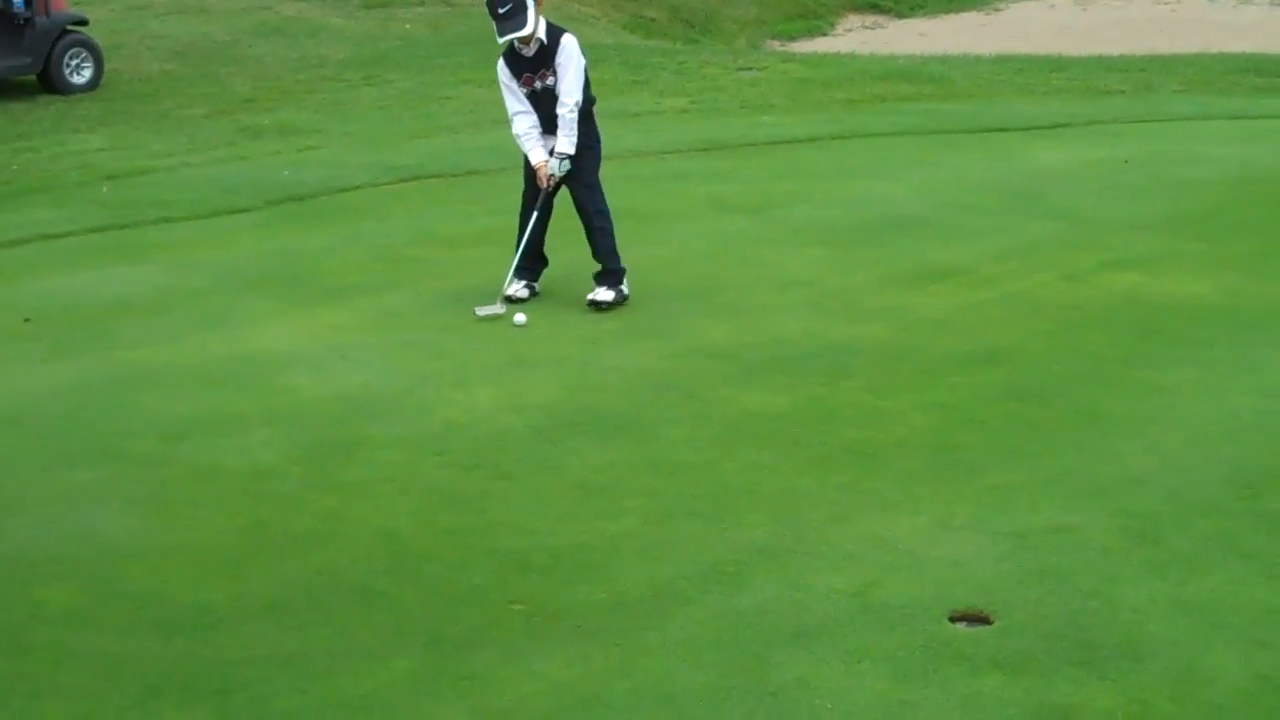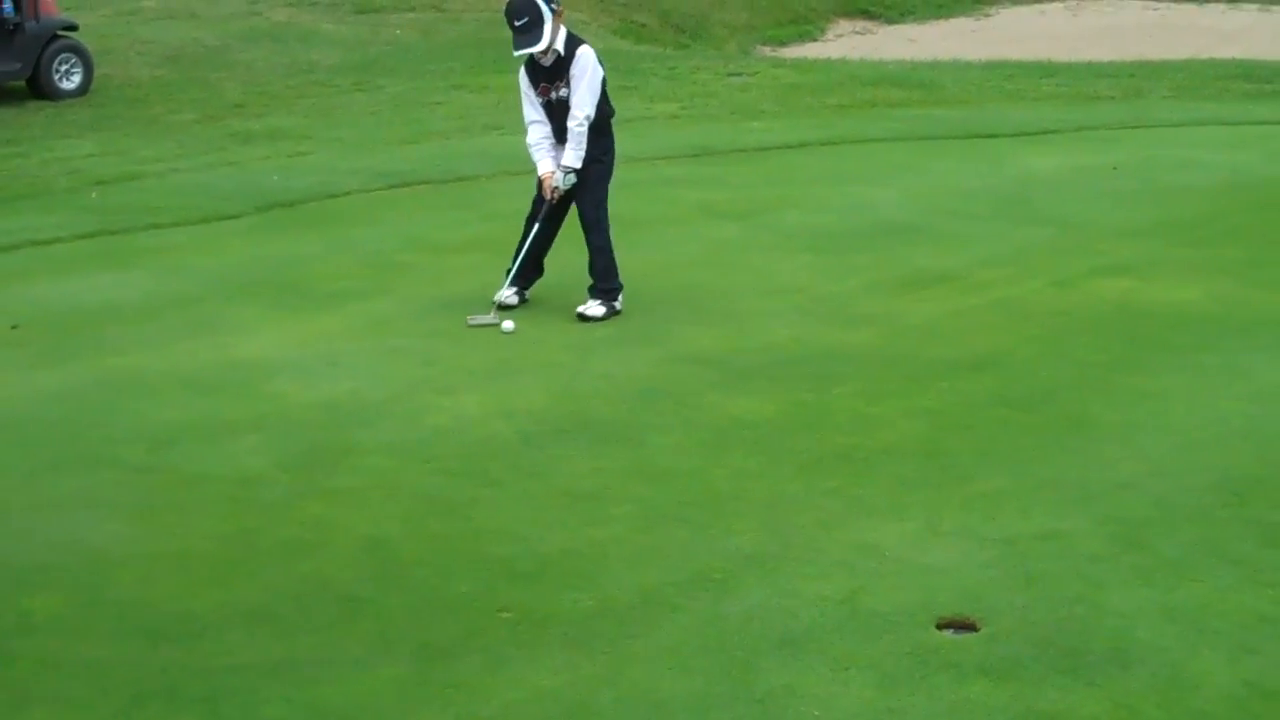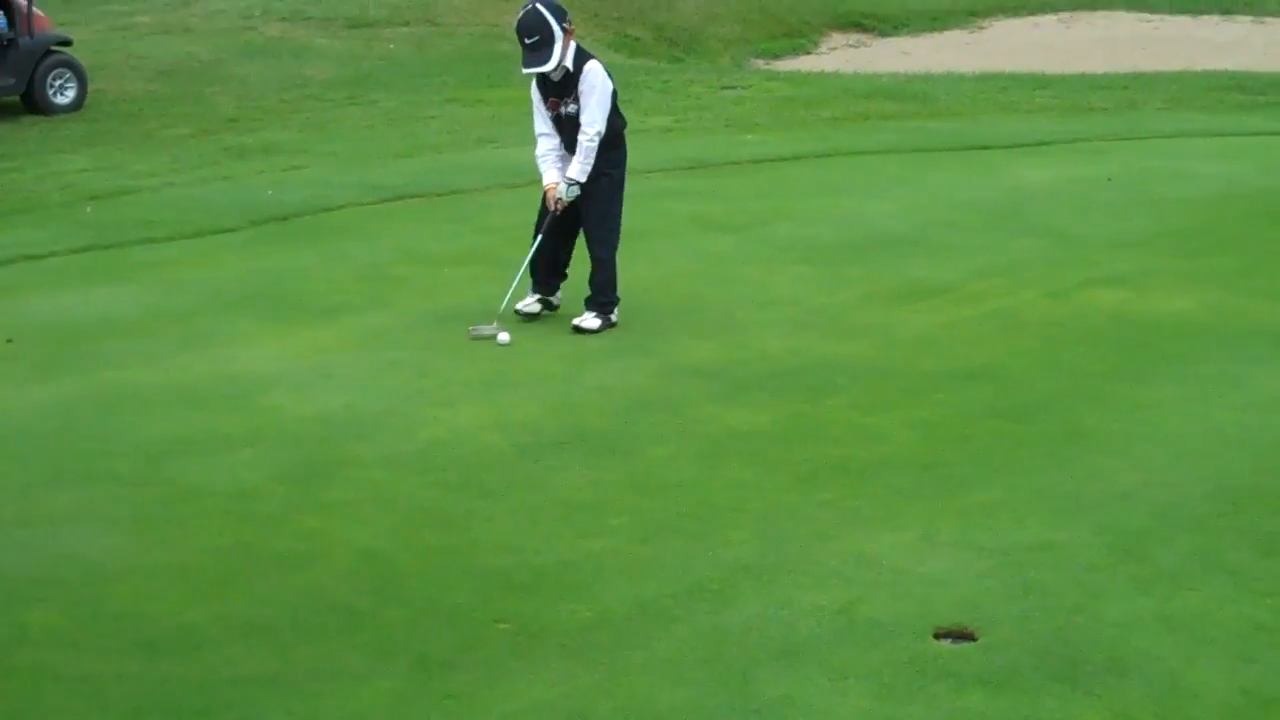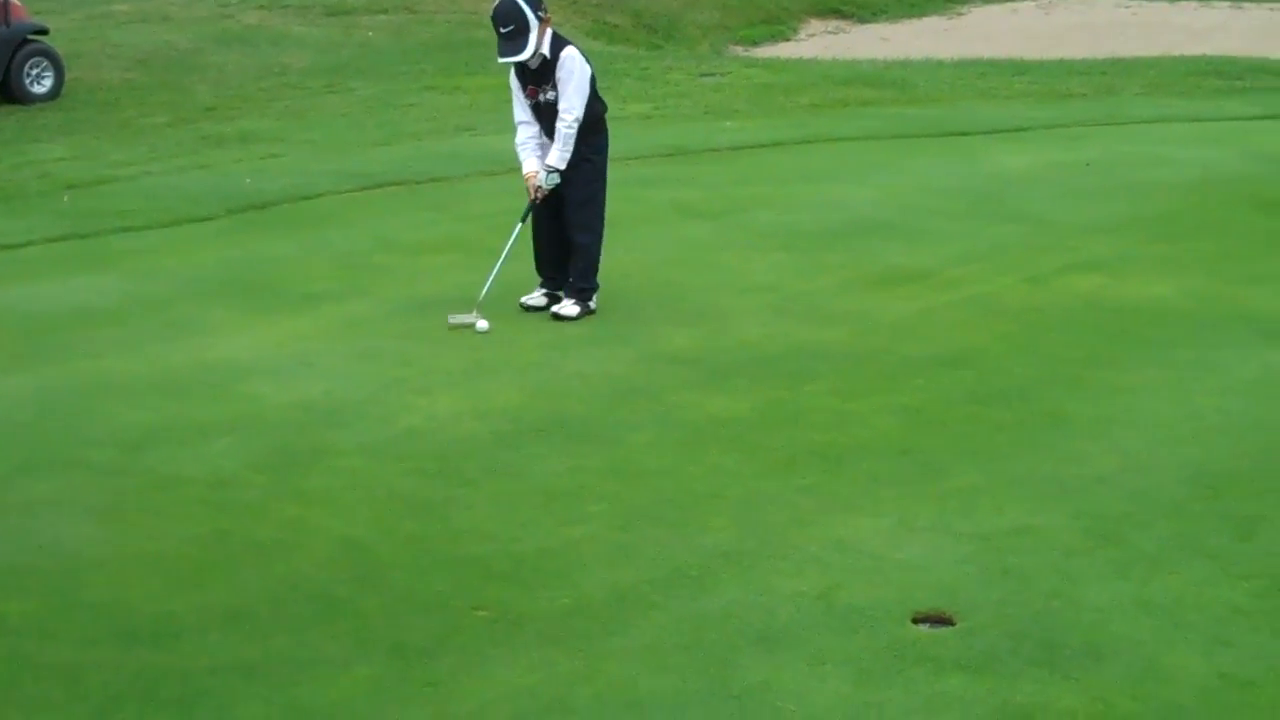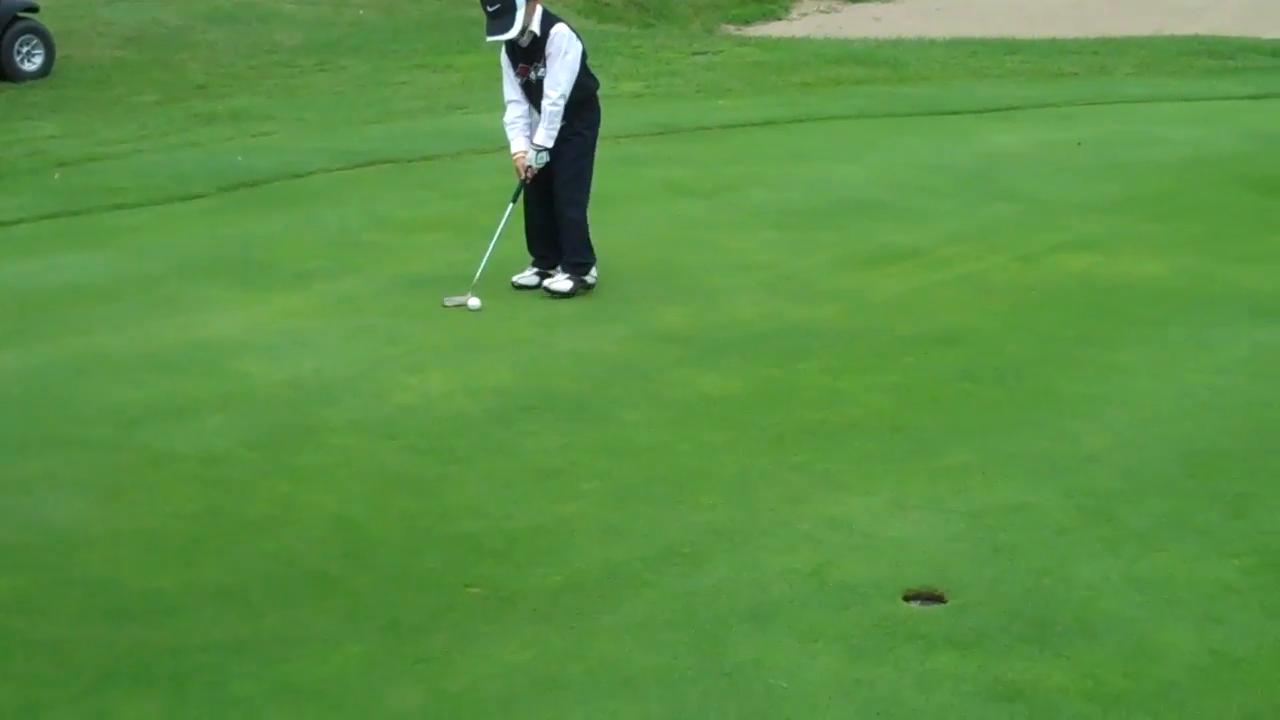
dt=0.2s
person 1, frame 1
left shoulder: (564, 43)
right shoulder: (507, 63)
left elbow: (569, 104)
right elbow: (521, 116)
left wrist: (562, 154)
right wrist: (538, 159)
left hip: (578, 137)
right hip: (539, 143)
left knee: (591, 205)
right knee: (533, 208)
left ankle: (613, 280)
right ankle: (526, 275)
person 1, frame 2
left shoulder: (581, 55)
right shoulder: (529, 70)
left elbow: (581, 117)
right elbow: (537, 124)
left wrist: (568, 167)
right wrist: (546, 169)
left hip: (591, 149)
right hip: (554, 151)
left knee: (593, 219)
right knee: (540, 218)
left ankle: (608, 294)
right ankle: (520, 281)
person 1, frame 3
left shoulder: (590, 70)
right shoulder: (540, 81)
left elbow: (591, 132)
right elbow: (546, 136)
left wrist: (573, 181)
right wrist: (552, 181)
left hip: (603, 161)
right hip: (569, 162)
left knee: (599, 233)
right knee: (549, 226)
left ankle: (603, 307)
right ankle: (545, 290)
person 1, frame 4
left shoulder: (568, 57)
right shoulder: (519, 70)
left elbow: (569, 119)
right elbow: (526, 124)
left wrist: (552, 169)
right wrist: (531, 169)
left hip: (585, 146)
right hip: (552, 149)
left knee: (581, 220)
right knee: (545, 219)
left ankle: (582, 293)
right ankle: (554, 285)
person 1, frame 5
left shoulder: (558, 34)
right shoulder: (509, 47)
left elbow: (556, 96)
right elbow: (515, 102)
left wrist: (540, 147)
right wrist: (520, 148)
left hip: (577, 122)
right hip: (545, 126)
left knee: (569, 195)
right knee: (537, 195)
left ankle: (579, 268)
right ankle: (546, 263)
